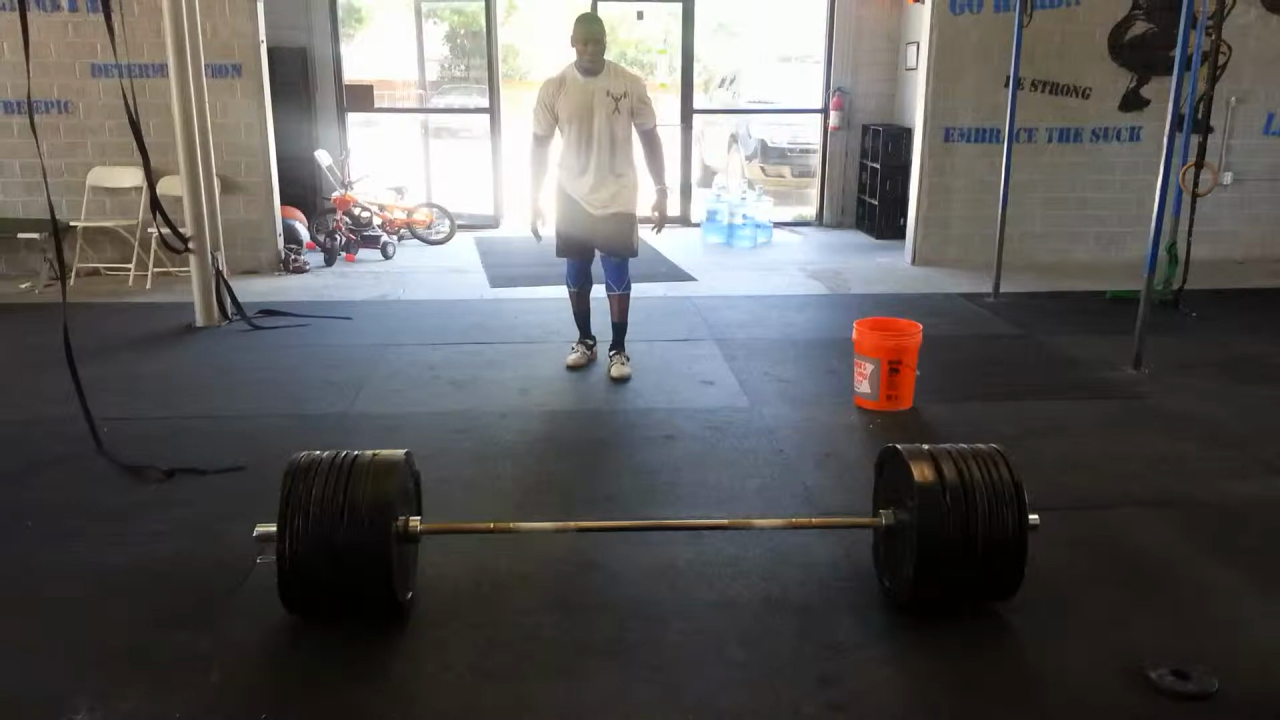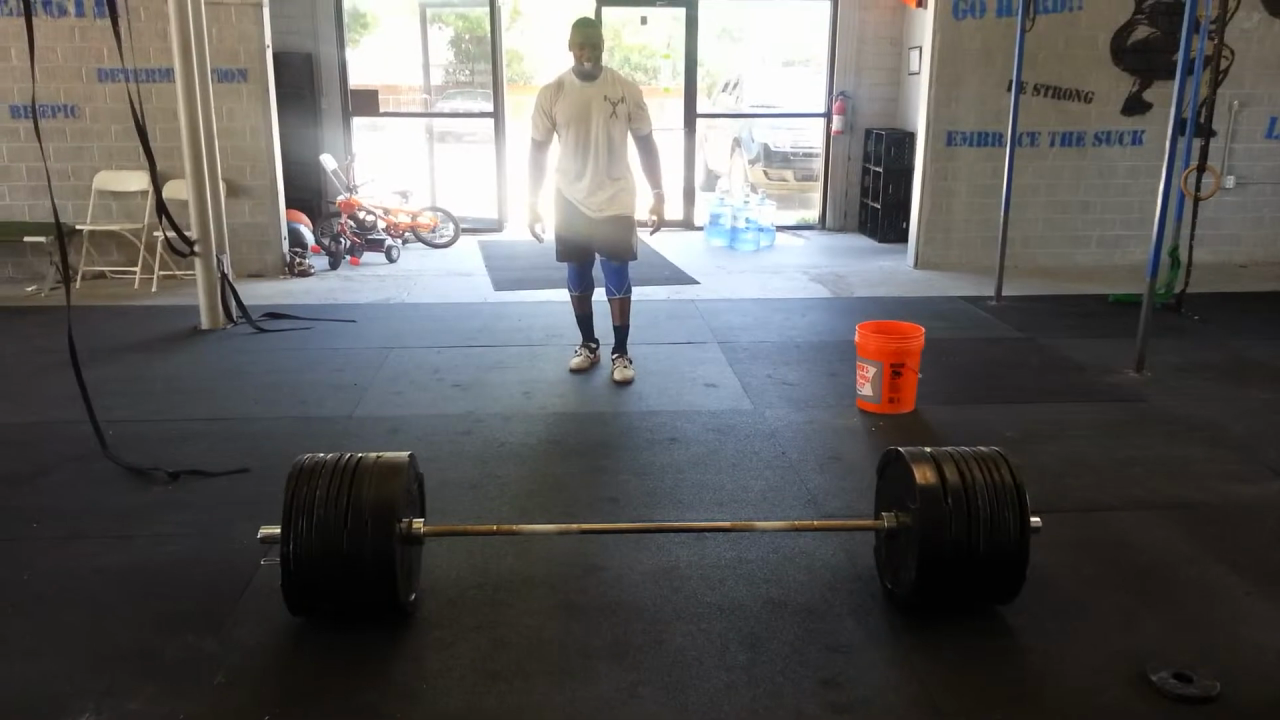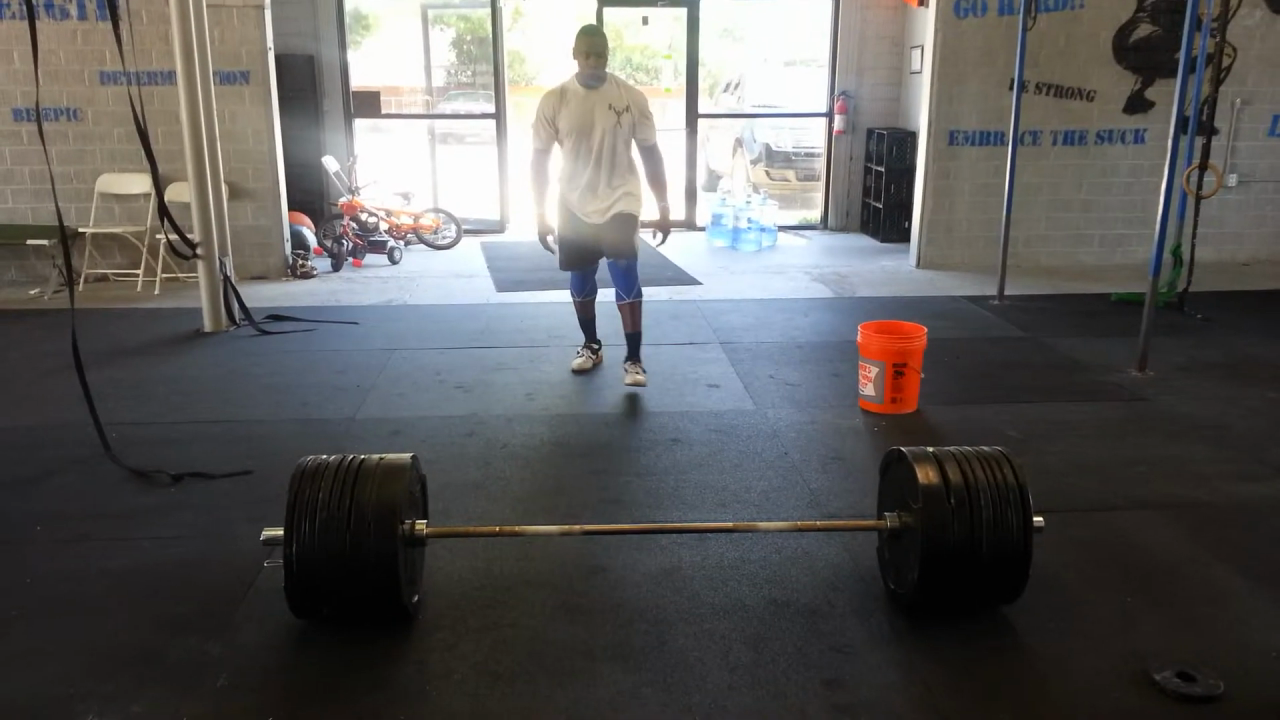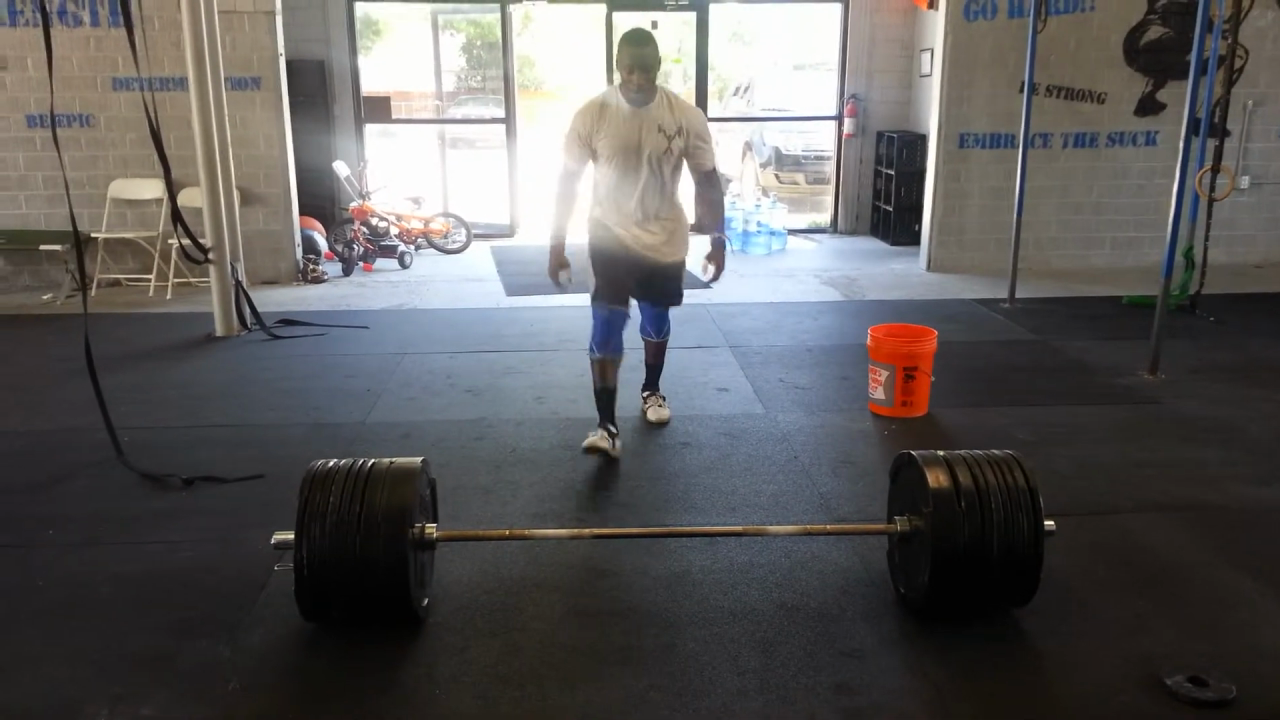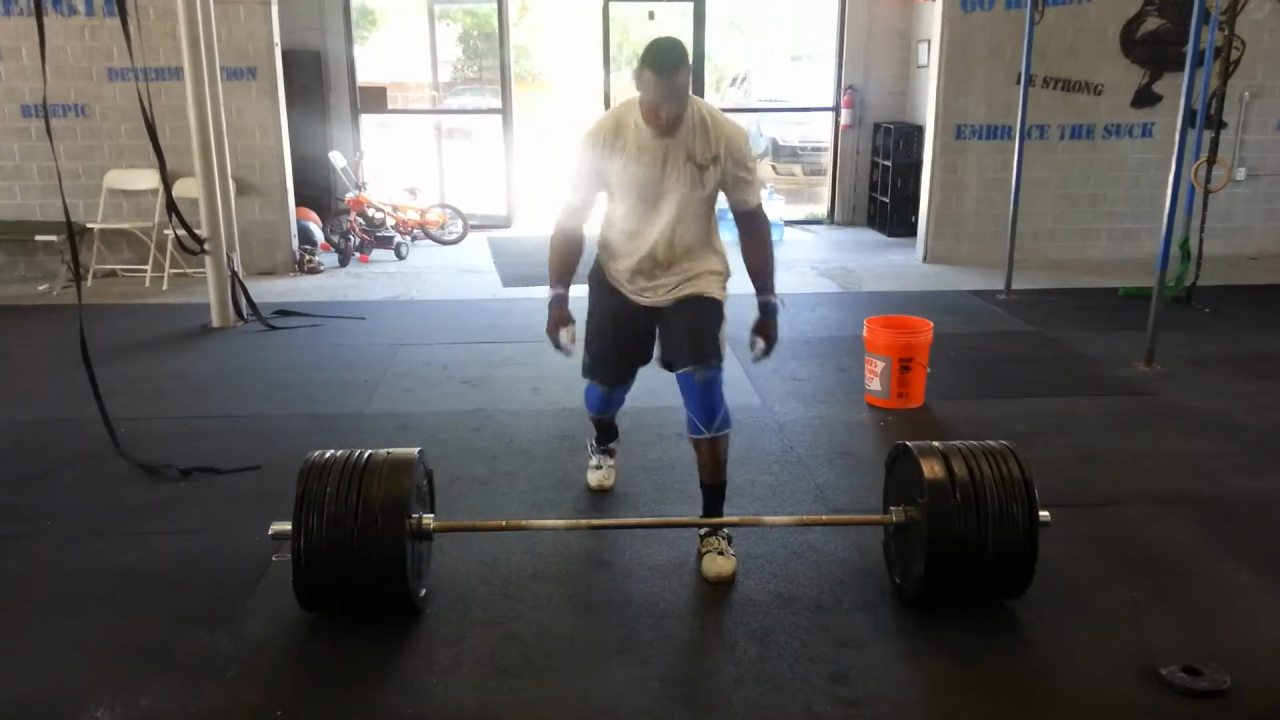
dt=0.7s
person 1, frame 1
left shoulder: (630, 84)
right shoulder: (554, 88)
left elbow: (650, 139)
right elbow: (540, 145)
left wrist: (661, 192)
right wrist: (535, 200)
left hip: (618, 197)
right hip: (572, 197)
left knee: (617, 272)
right knee: (577, 271)
left ankle: (618, 349)
right ankle: (585, 341)
person 1, frame 2
left shoulder: (626, 89)
right shoulder: (552, 93)
left elbow: (646, 144)
right elbow: (539, 150)
left wrist: (658, 196)
right wrist: (533, 204)
left hip: (616, 201)
right hip: (571, 201)
left knee: (617, 276)
right knee: (578, 275)
left ankle: (621, 352)
right ankle: (588, 344)
person 1, frame 3
left shoulder: (632, 99)
right shoulder: (554, 101)
left elbow: (650, 154)
right elbow: (539, 159)
left wrist: (663, 206)
right wrist: (542, 213)
left hip: (620, 201)
right hip: (575, 206)
left knee: (624, 272)
right knee: (581, 280)
left ankle: (633, 360)
right ankle: (592, 345)
person 1, frame 4
left shoulder: (686, 116)
right shoulder: (593, 114)
left elbow: (707, 180)
right elbow: (569, 180)
left wrist: (717, 239)
right wrist: (556, 244)
left hip: (665, 234)
right hip: (611, 230)
left knee: (656, 318)
right knee: (609, 318)
left ankle: (651, 389)
right ankle: (607, 426)
person 1, frame 5
left shoulder: (726, 137)
right shoulder: (606, 132)
left elbow: (752, 221)
right elbow: (573, 215)
left wrist: (766, 304)
right wrist: (558, 296)
left hip: (694, 281)
right hip: (619, 278)
left knee: (703, 392)
right knee: (604, 386)
left ankle: (713, 527)
right ankle: (605, 445)
